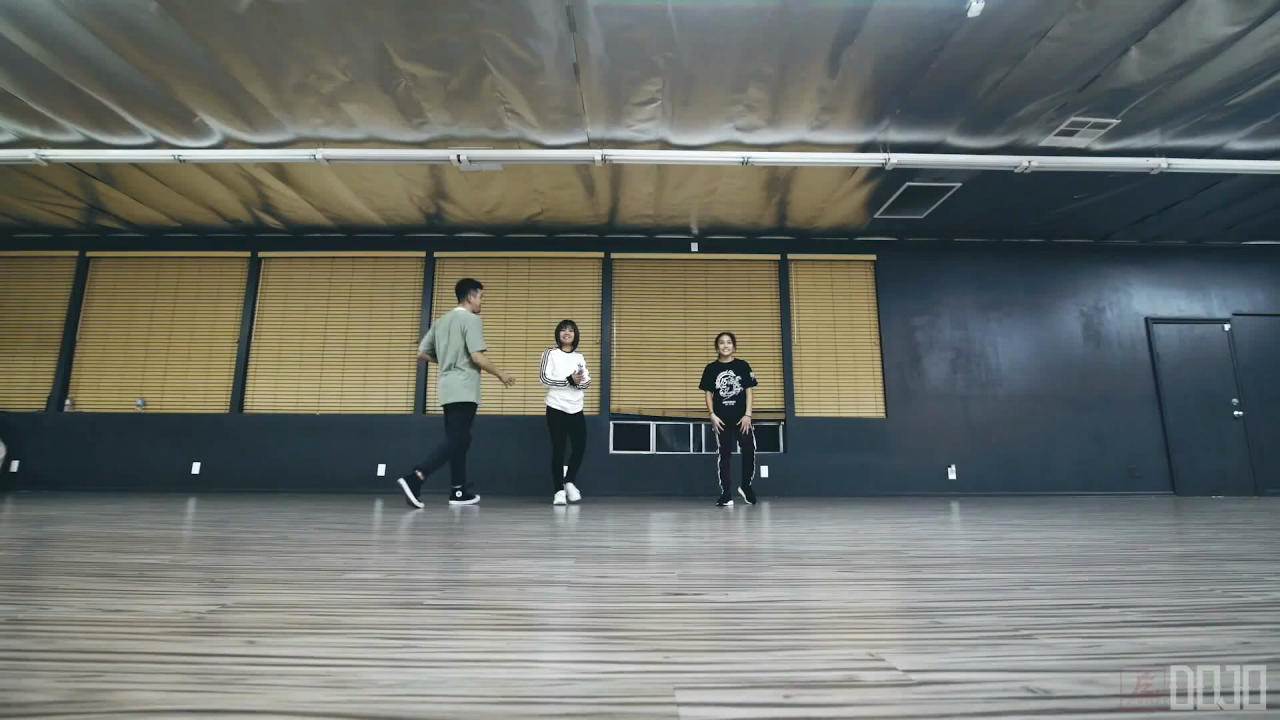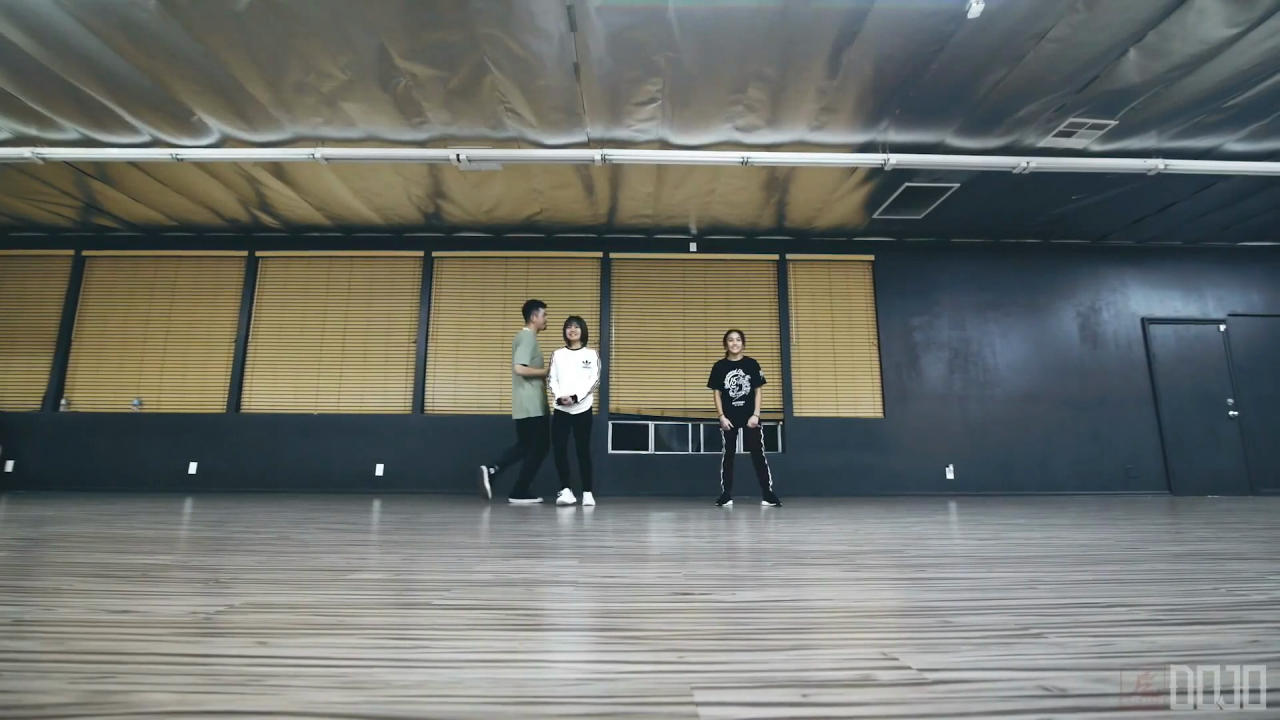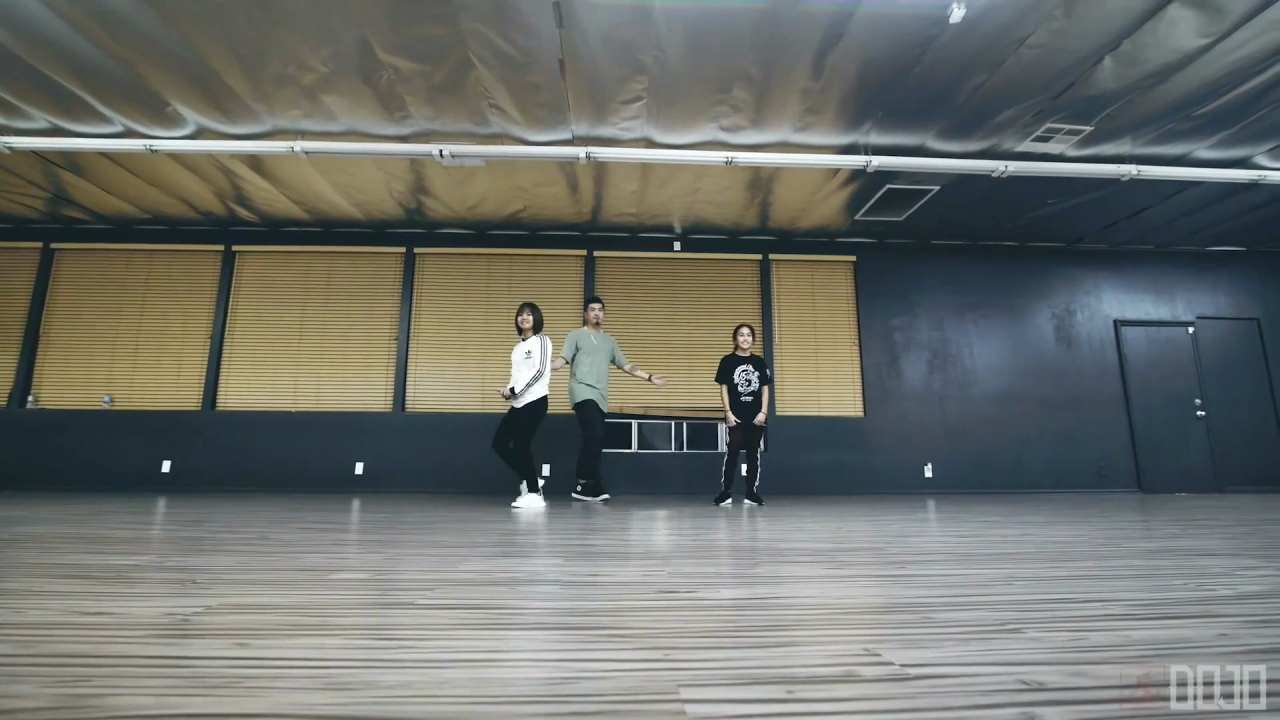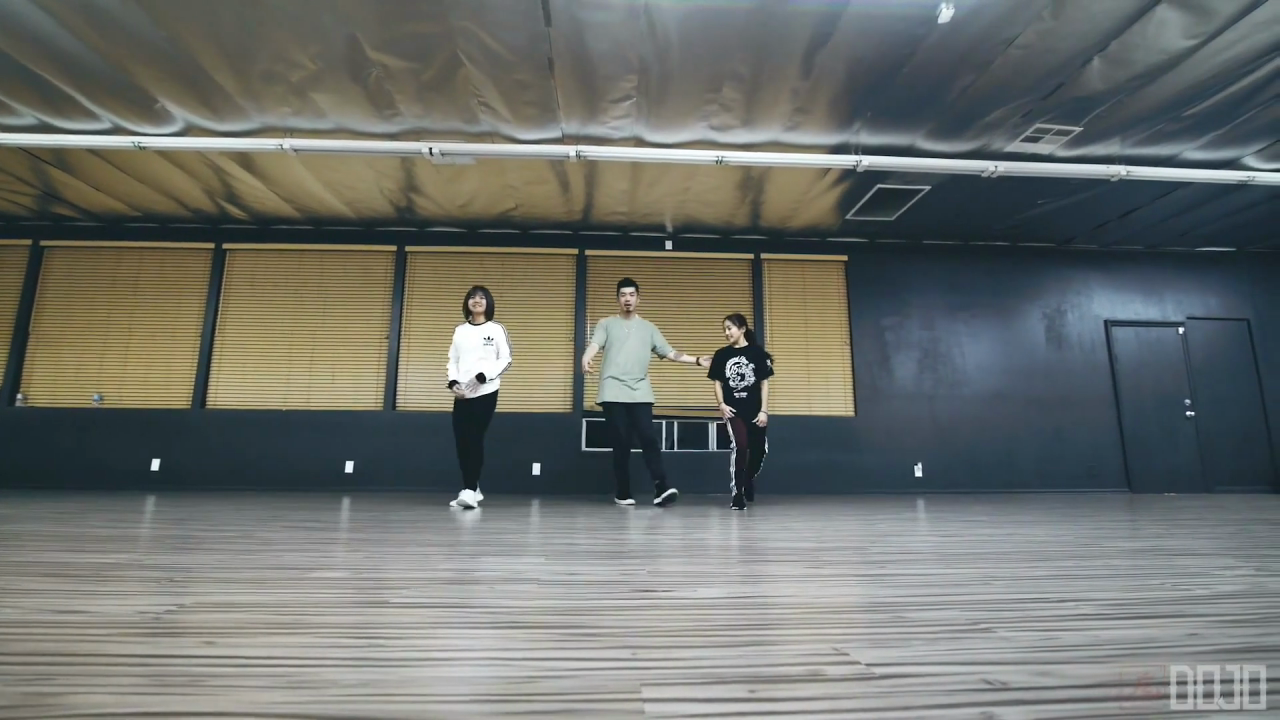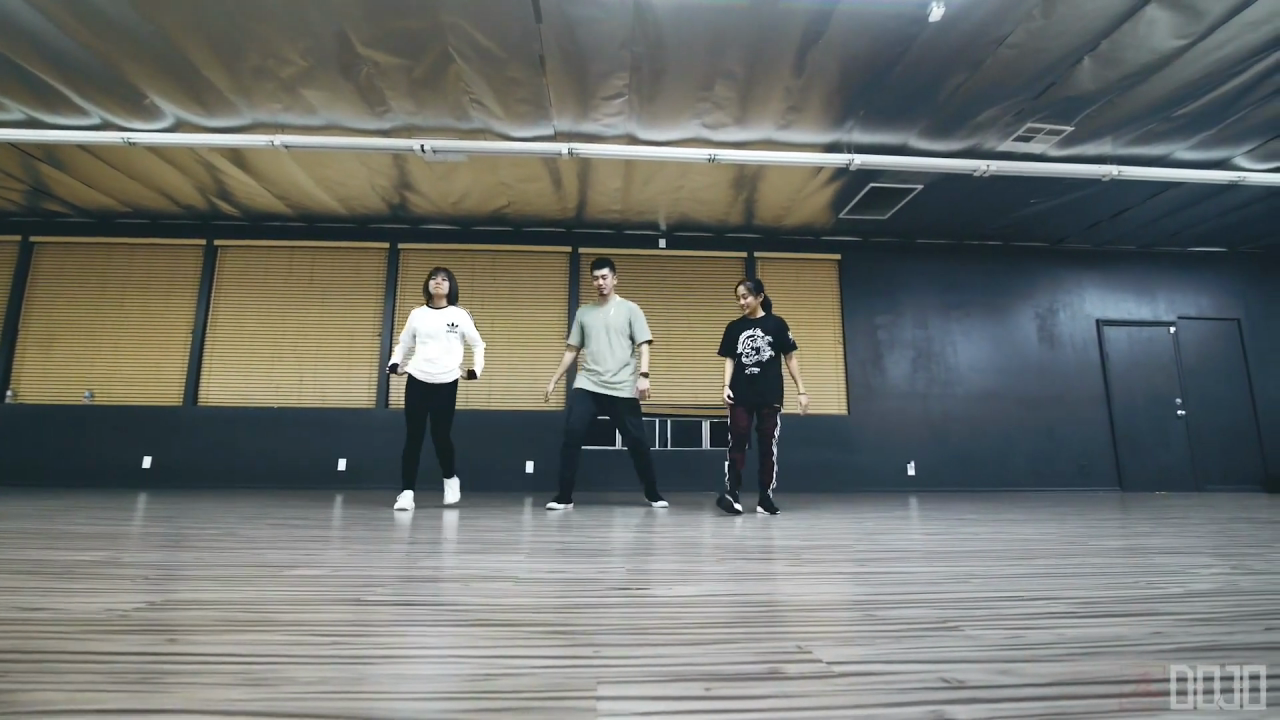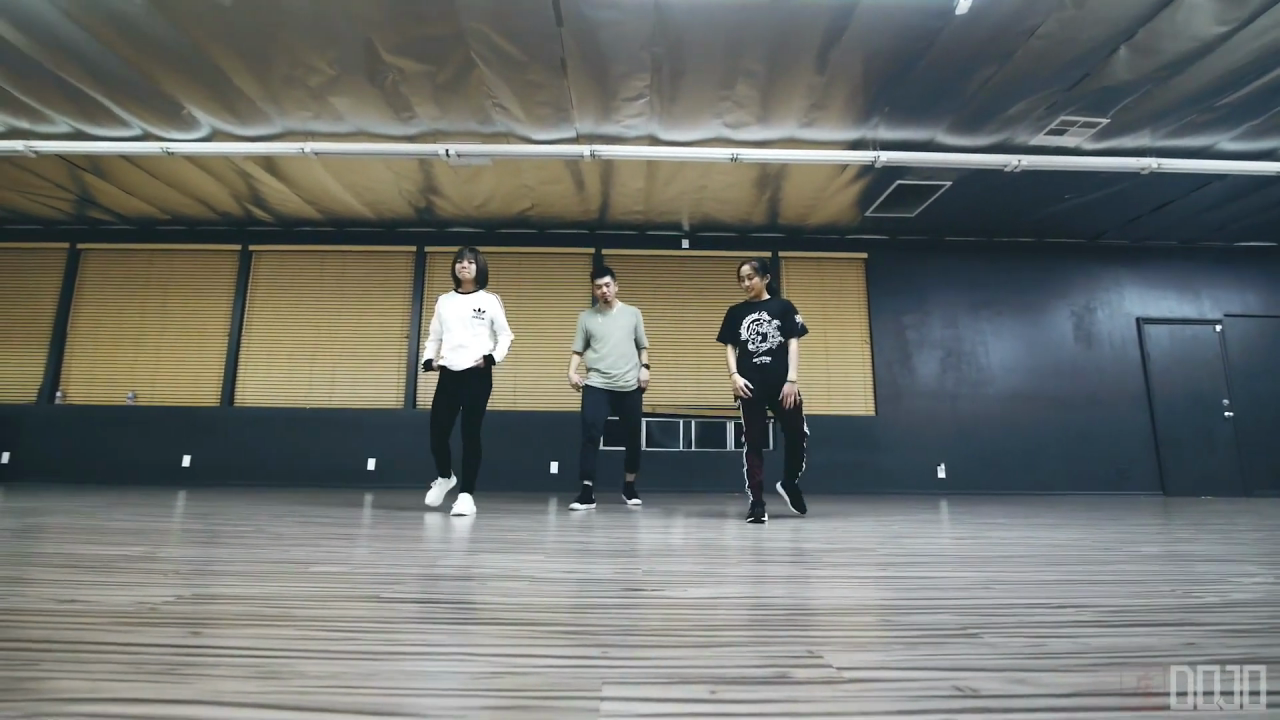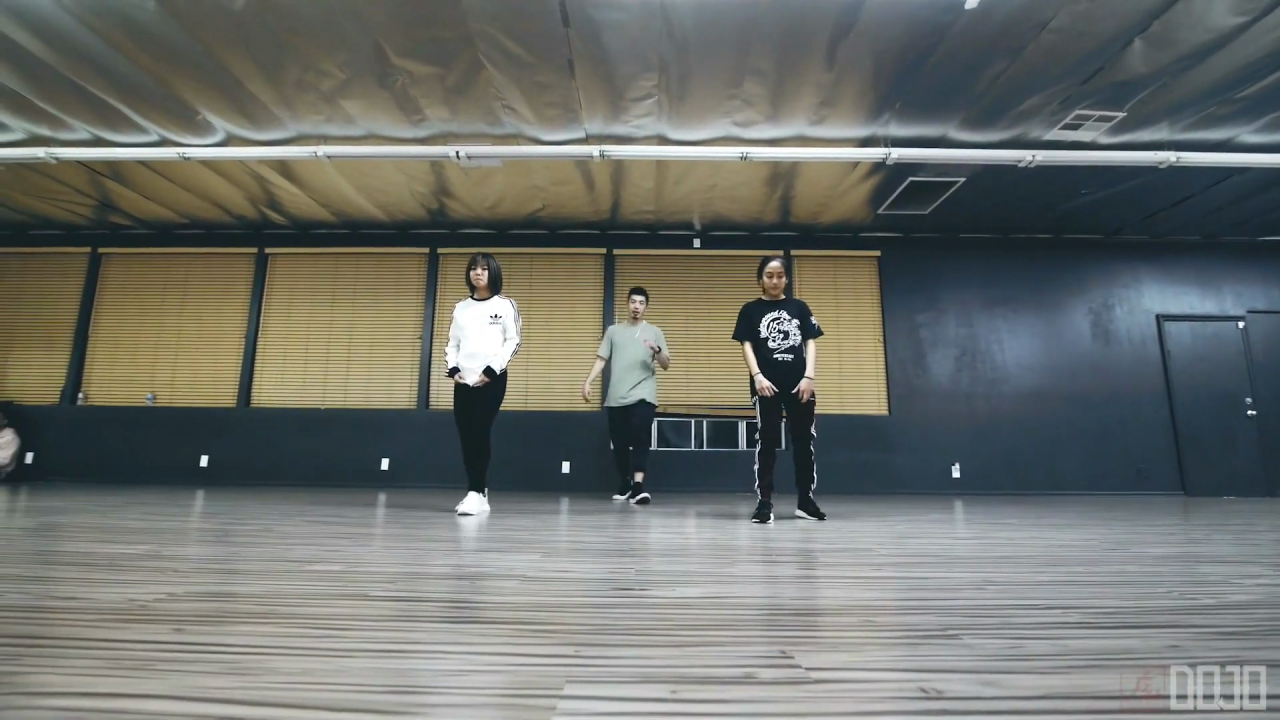
dt=0.7s
person 1, frame 1
left shoulder: (441, 321)
right shoulder: (471, 320)
left elbow: (422, 352)
right elbow: (477, 357)
right wrist: (500, 374)
left hip: (448, 389)
right hip: (463, 391)
left knee: (458, 439)
right knee: (456, 439)
left ankle: (459, 491)
right ankle: (414, 479)
person 1, frame 2
left shoulder: (527, 339)
right shoulder: (527, 339)
right elbow: (520, 370)
left wrist: (546, 374)
right wrist: (547, 371)
left hip: (525, 404)
right hip: (532, 405)
left knee: (524, 445)
right knee: (538, 447)
left ankle: (492, 470)
right ankle: (520, 491)
person 1, frame 3
left shoulder: (609, 341)
right shoulder: (576, 336)
left elbow: (625, 365)
right elbow: (562, 359)
left wrist: (649, 377)
right wrist: (548, 367)
left hip: (600, 397)
right hip: (583, 393)
left knee: (594, 439)
right knee: (595, 435)
left ankle: (582, 487)
right ankle: (588, 482)
person 1, frame 4
left shoulder: (649, 328)
right shoulder: (606, 324)
left elbow: (670, 353)
right elbow: (594, 346)
left wrist: (697, 360)
right wrist: (586, 359)
left hip: (640, 393)
right hip: (612, 392)
left knee: (649, 439)
right knee: (621, 443)
left ankle: (662, 488)
right ankle: (622, 493)
person 1, frame 5
left shoulder: (630, 309)
right shoulder: (583, 313)
left elbow: (644, 344)
right elbow: (572, 349)
left wrist: (643, 375)
right wrist: (554, 380)
left hip: (623, 388)
right hip: (588, 385)
left knee: (637, 441)
right knee: (572, 435)
left ankle: (652, 492)
right ankle: (564, 495)
person 1, frame 6
left shoulder: (632, 313)
right shoulder: (586, 318)
left elbow: (643, 347)
right elbow: (578, 351)
left wrist: (644, 367)
right wrist: (572, 371)
left hip: (630, 386)
right hip: (597, 384)
left knee: (632, 438)
right knee: (590, 433)
left ankle: (629, 487)
right ankle: (586, 492)
person 1, frame 7
left shoulder: (655, 332)
right shoulder: (613, 331)
left elbow: (666, 363)
right elbow: (601, 359)
left wrist: (657, 350)
right wrist: (588, 382)
left hip: (643, 395)
right hip: (616, 397)
left knee: (641, 439)
right knee: (619, 443)
left ankle: (638, 487)
right ankle: (626, 484)
person 2, frame 1
left shoulder: (579, 357)
right shoulder: (550, 354)
left elbow: (587, 381)
right elbow: (545, 378)
left wrist: (579, 381)
right wrist: (569, 380)
left hip: (576, 409)
right hip: (556, 408)
left knee: (579, 447)
right knee: (558, 449)
left ankle: (569, 482)
right ankle: (559, 491)
person 2, frame 2
left shoulder: (591, 354)
right shoulder: (557, 354)
left elbow: (595, 380)
right elbow: (552, 379)
left wrist: (575, 397)
right wrist: (559, 396)
left hip: (583, 408)
right hip: (561, 409)
left knee: (582, 450)
right knee: (559, 449)
left ankle: (587, 492)
right ankle: (566, 490)
person 2, frame 3
left shoulder: (541, 341)
right shoulder: (518, 347)
left elbow: (539, 371)
left wrist: (514, 391)
right wrist: (507, 391)
left hip: (535, 401)
right hip: (518, 404)
left knee: (520, 445)
right knee: (499, 442)
left ankle: (534, 493)
right ankle: (531, 481)
person 2, frame 4
left shoulder: (497, 329)
right shoulder: (460, 331)
left elbow: (505, 359)
right elbow: (453, 361)
left wrist: (481, 377)
right wrist: (453, 382)
left hip: (486, 394)
right hip: (463, 395)
left knee: (475, 440)
right knee: (461, 442)
left ankle: (470, 490)
right ankle: (471, 488)
person 2, frame 5
left shoulder: (460, 315)
right shoulder: (417, 314)
left elbow: (478, 344)
right elbow: (403, 344)
left wrist: (475, 371)
right wrist: (394, 365)
left hip: (447, 383)
right hip: (417, 381)
left knee: (440, 436)
right knee: (413, 436)
left ankle: (450, 478)
right ankle: (407, 492)
person 2, frame 6
left shoulder: (490, 300)
right shoulder: (444, 301)
left elbow: (505, 335)
right elbow: (434, 336)
left wrist: (493, 357)
right wrist: (429, 359)
left hip: (478, 374)
right hip: (449, 373)
left knee: (470, 432)
right knee: (439, 429)
left ankle: (465, 495)
right ankle: (444, 477)
person 2, frame 7
left shoulder: (505, 305)
right shoulder: (460, 308)
left elbow: (513, 342)
right elbow: (453, 344)
left wrist: (492, 370)
right wrist: (453, 369)
left hip: (492, 379)
right hip: (465, 380)
left knee: (480, 433)
right knee: (466, 437)
left ankle: (474, 494)
right ankle: (479, 494)
person 3, frame 1
left shoulder: (743, 366)
right shoulder: (711, 368)
left elbow: (749, 391)
right elbow: (708, 394)
left wrist: (748, 415)
right wrist: (712, 415)
left hip: (741, 417)
right hip: (721, 418)
left knee: (749, 451)
right knee: (724, 454)
left ankle: (746, 486)
right ankle: (726, 494)
person 3, frame 2
left shoulder: (752, 364)
right shoulder: (719, 366)
left elbow: (758, 391)
right elbow: (717, 393)
left wrist: (756, 414)
right wrist: (721, 416)
left hip: (750, 416)
right hip: (729, 418)
left knee: (758, 453)
right knee: (728, 454)
left ankle: (768, 493)
right ankle: (726, 494)
person 3, frame 3
left shoulder: (759, 362)
right shoulder: (727, 361)
left elbow: (765, 389)
right elbow: (724, 388)
left wrist: (763, 412)
right wrist: (728, 412)
left hip: (755, 415)
right hip: (736, 415)
left knee: (754, 452)
right knee: (732, 450)
left ankle: (751, 492)
right ankle: (726, 491)
person 3, frame 4
left shoulder: (758, 352)
right shoulder: (722, 355)
left elbow: (764, 382)
right elbow: (717, 382)
left wrist: (764, 409)
right wrist: (721, 404)
left hip: (754, 410)
right hip: (733, 410)
left knee: (759, 448)
right knee: (739, 447)
left ankle: (747, 481)
right ankle: (737, 494)
person 3, frame 5
left shoulder: (777, 324)
right shoulder: (734, 327)
left elbow: (789, 358)
right elbow: (729, 360)
left wrist: (801, 390)
right wrist: (726, 386)
left hip: (770, 393)
right hip: (741, 393)
left knee: (768, 444)
right knee: (738, 437)
left ankle: (766, 498)
right ankle: (732, 491)
person 3, frame 6
left shoulder: (783, 307)
right shoulder: (736, 312)
left elbow: (793, 343)
right elbow: (730, 348)
left wrist: (792, 379)
right wrist: (735, 375)
left hip: (780, 383)
right hip: (749, 385)
left knee: (797, 434)
right knee: (754, 441)
left ankle: (789, 484)
right ankle: (756, 503)
person 3, frame 7
left shoulder: (799, 307)
right shoulder: (751, 310)
left elbow: (810, 343)
right elbow: (746, 346)
left wrist: (809, 376)
right wrist: (757, 376)
left hip: (798, 383)
right hip: (767, 384)
left knee: (804, 440)
right knee: (767, 440)
left ankle: (805, 500)
right ankle: (764, 502)
